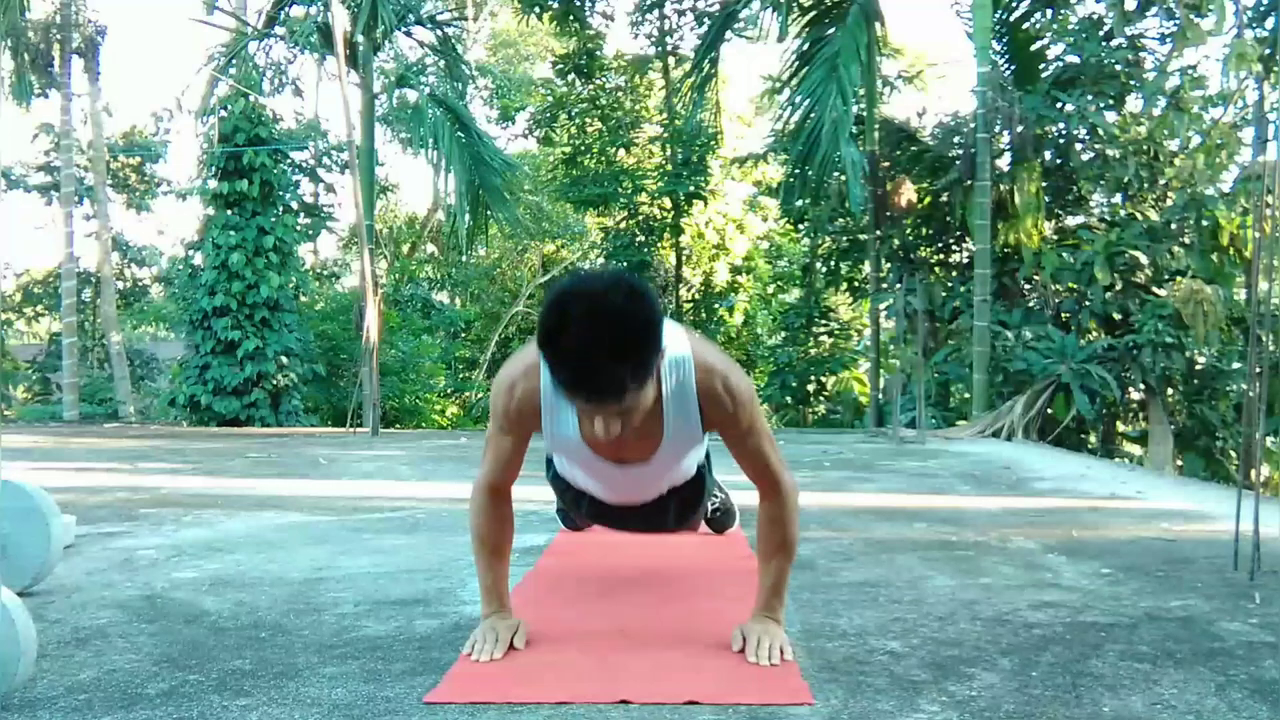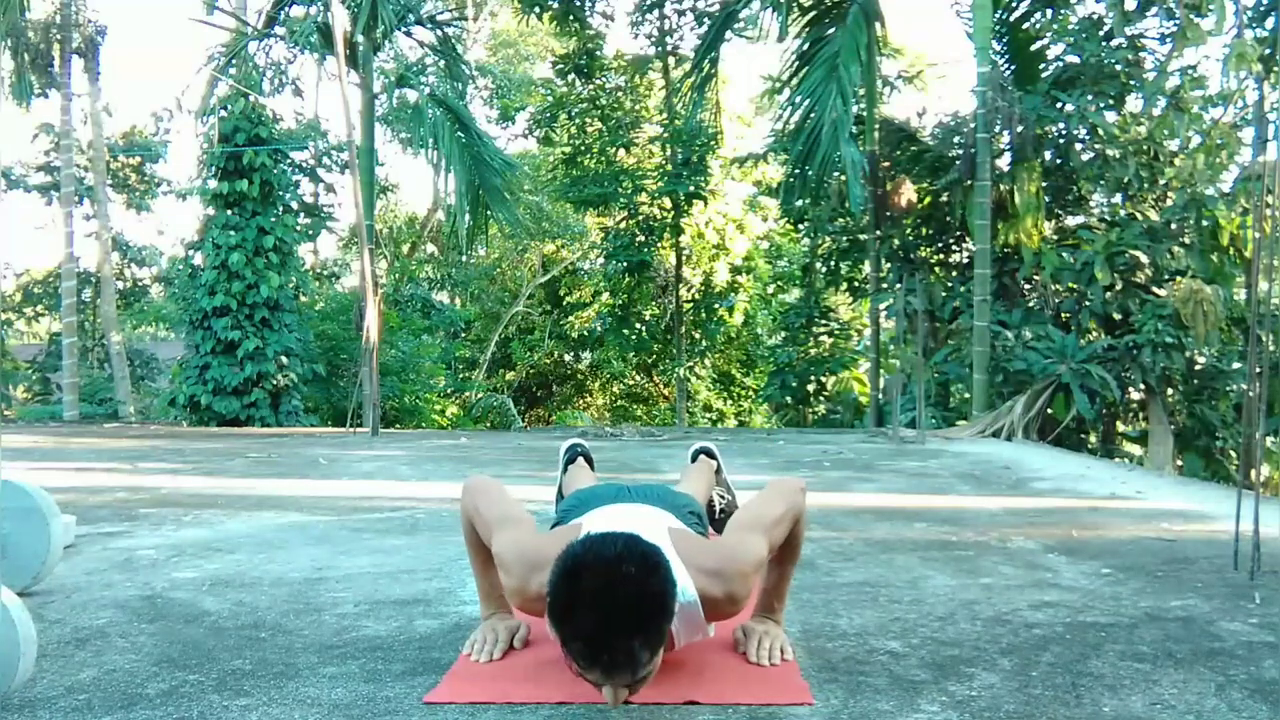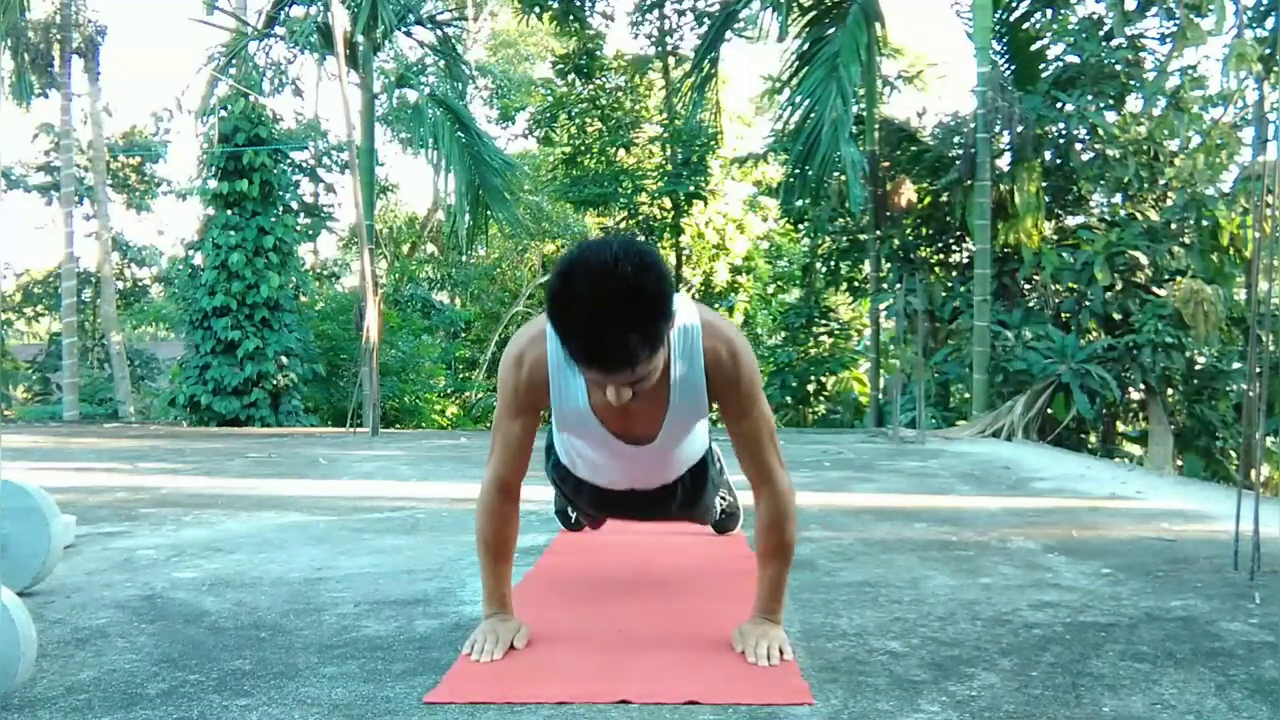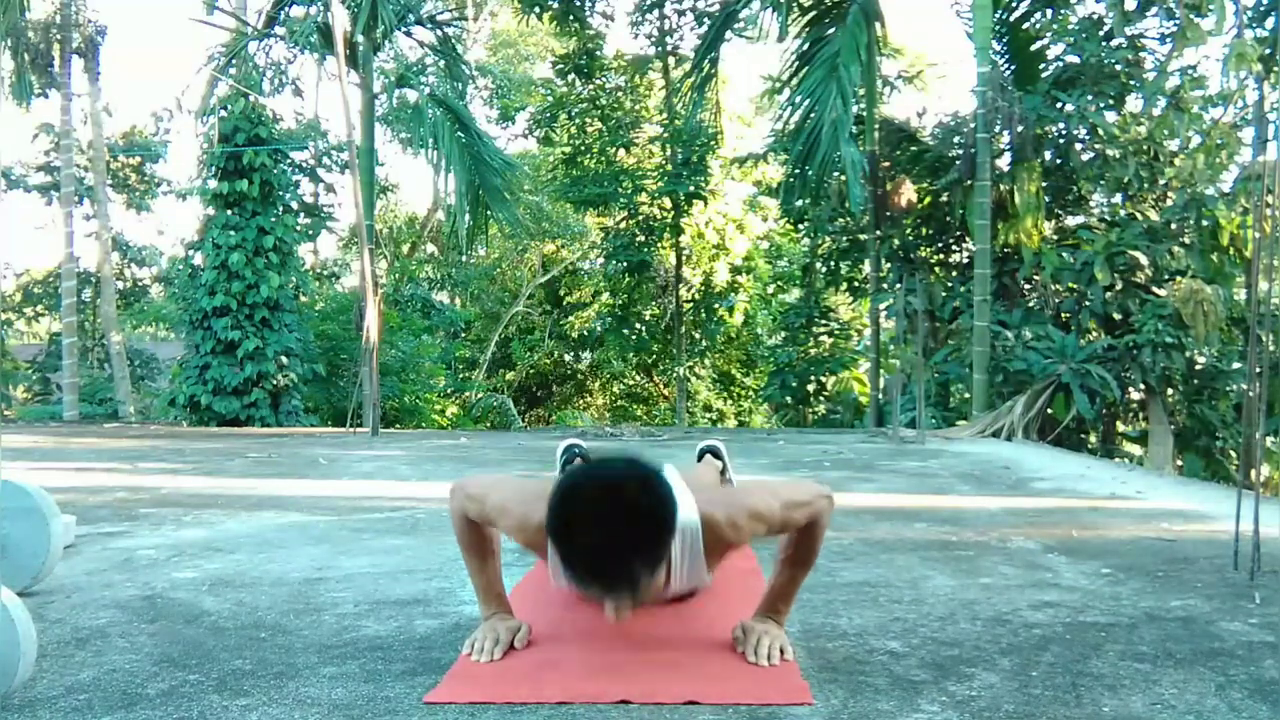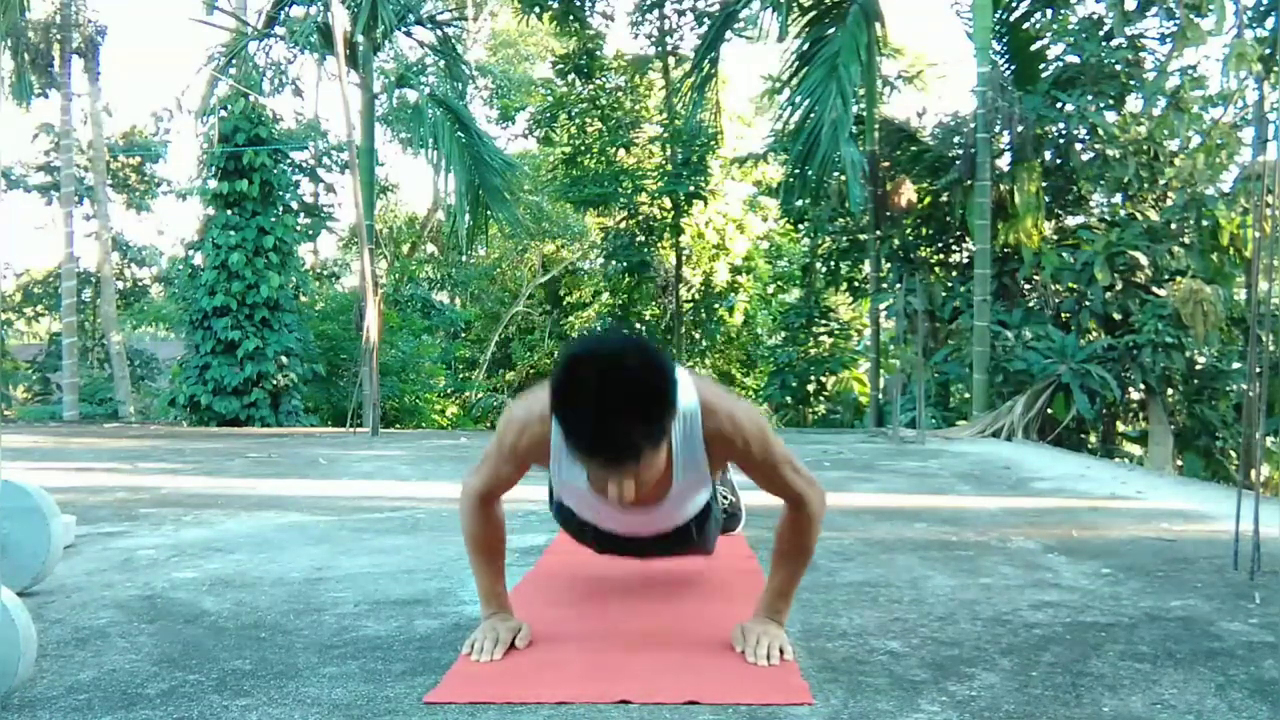
dt=1s
person 1, frame 1
left shoulder: (710, 378)
right shoulder: (523, 381)
left elbow: (775, 486)
right elbow: (493, 489)
left wrist: (768, 611)
right wrist: (494, 606)
left hip: (675, 492)
right hip: (582, 490)
left knee: (693, 517)
right knee: (575, 512)
left ankle: (711, 498)
person 1, frame 2
left shoulder: (720, 583)
right shoulder: (530, 580)
left elbow: (790, 492)
right elbow: (476, 490)
left wrist: (768, 617)
right wrist: (495, 613)
left hip: (669, 513)
right hip: (586, 511)
left ankle: (705, 463)
right ankle: (576, 461)
person 1, frame 3
left shoulder: (718, 348)
right shoulder: (530, 355)
left elbow: (770, 485)
right elbow: (503, 485)
left wrist: (767, 616)
right wrist: (497, 611)
left hip: (681, 478)
right hip: (582, 477)
left knee: (707, 513)
right knee: (582, 519)
left ankle: (716, 475)
person 1, frame 4
left shoulder: (719, 519)
right shoulder: (534, 517)
left elbow: (819, 502)
right elbow: (461, 497)
left wrist: (769, 617)
right wrist: (496, 613)
left ankle: (711, 463)
right ankle: (574, 462)
person 1, frame 5
left shoulder: (719, 419)
right shoulder: (534, 422)
left elbow: (805, 499)
right elbow: (479, 495)
left wrist: (771, 614)
right wrist: (496, 611)
